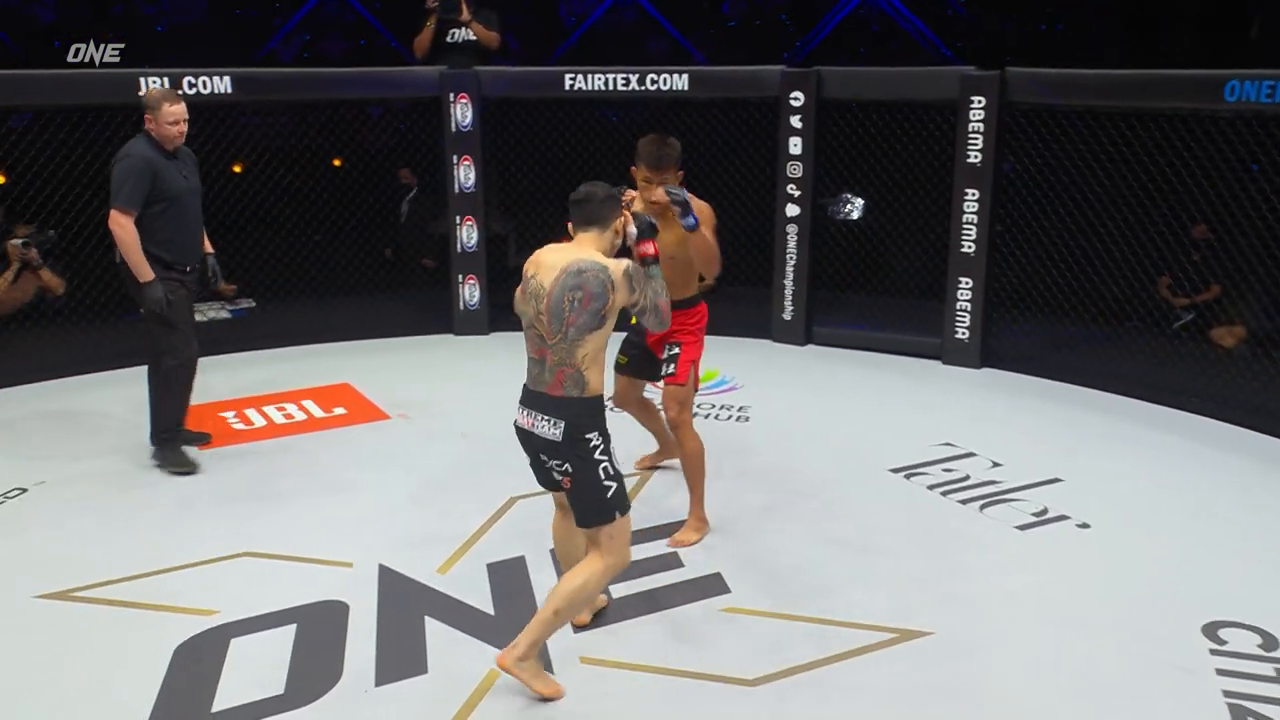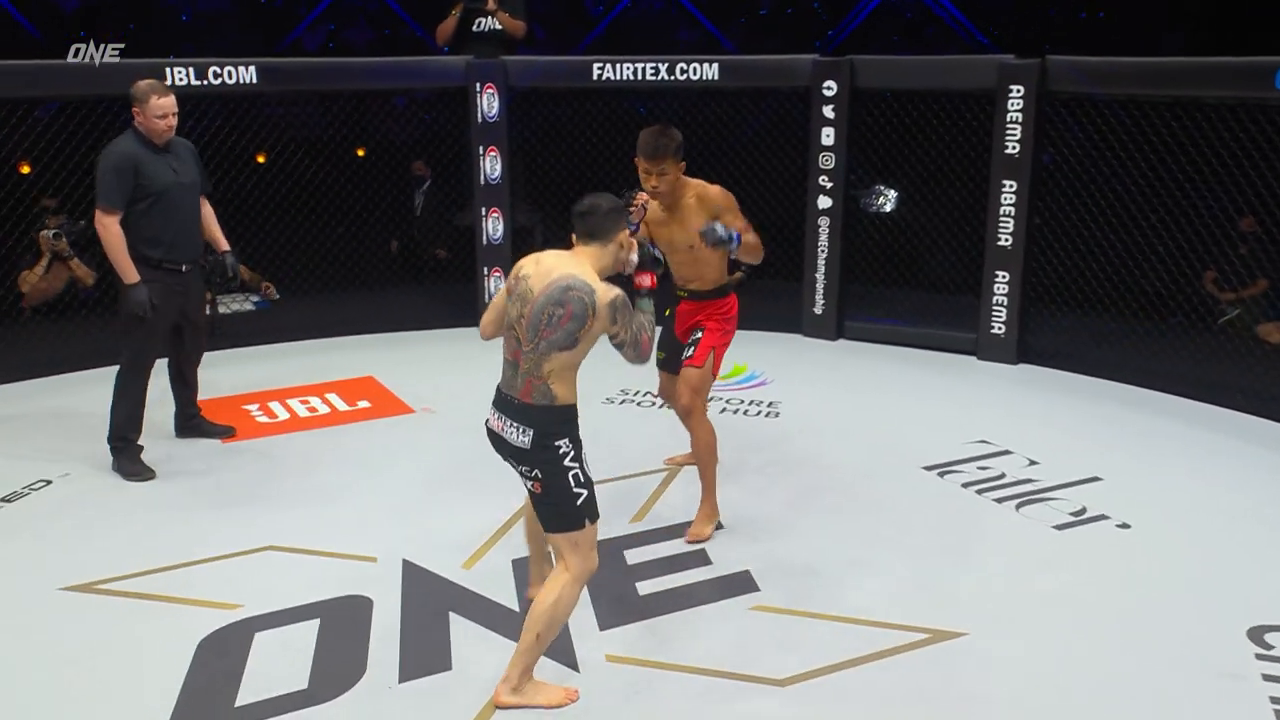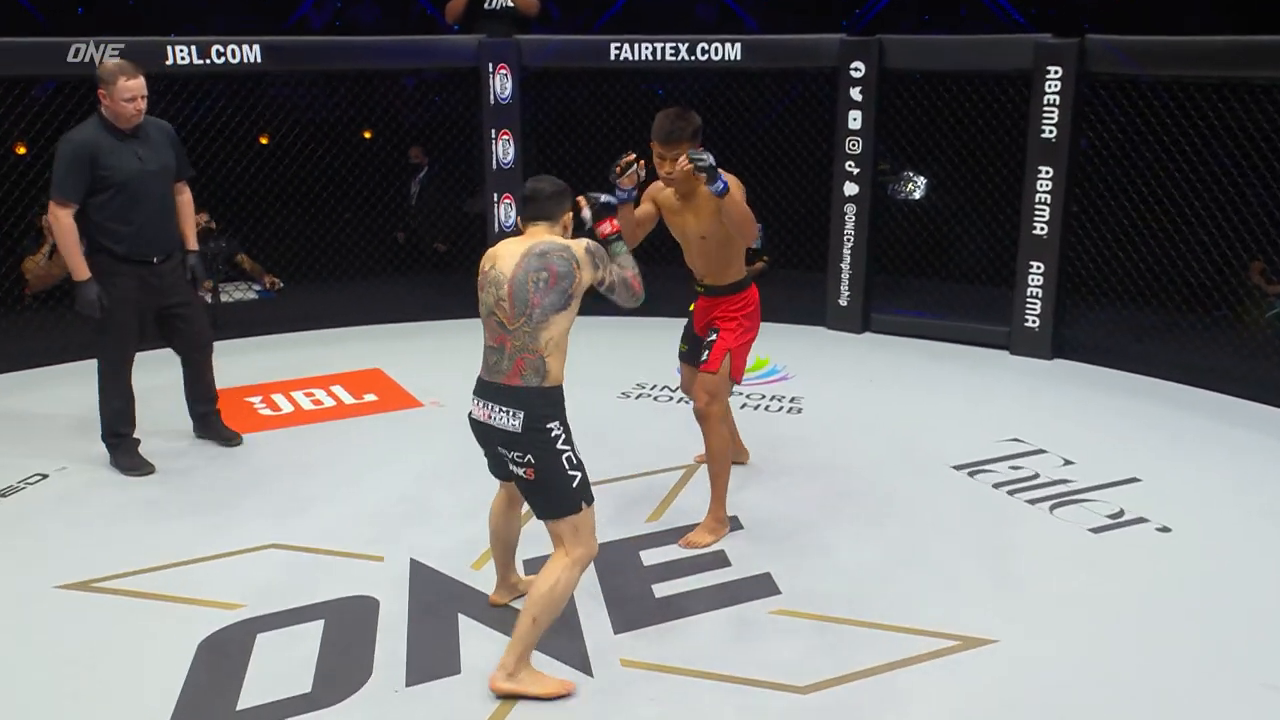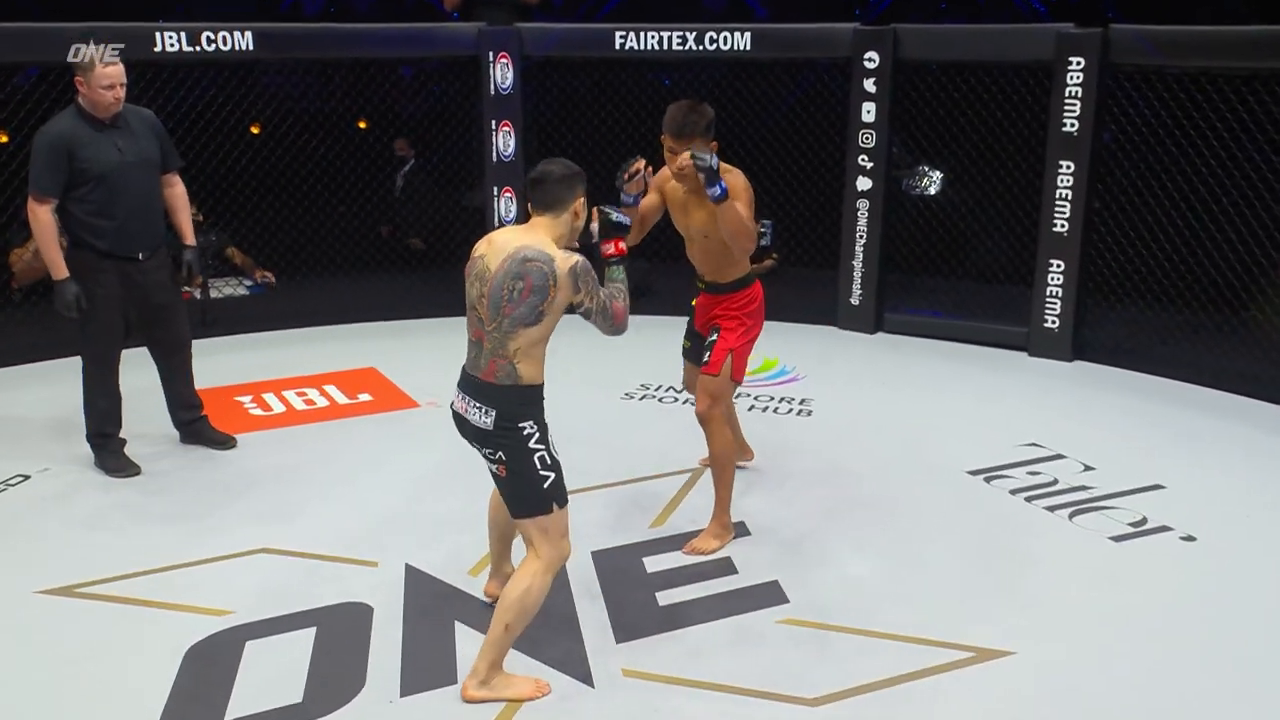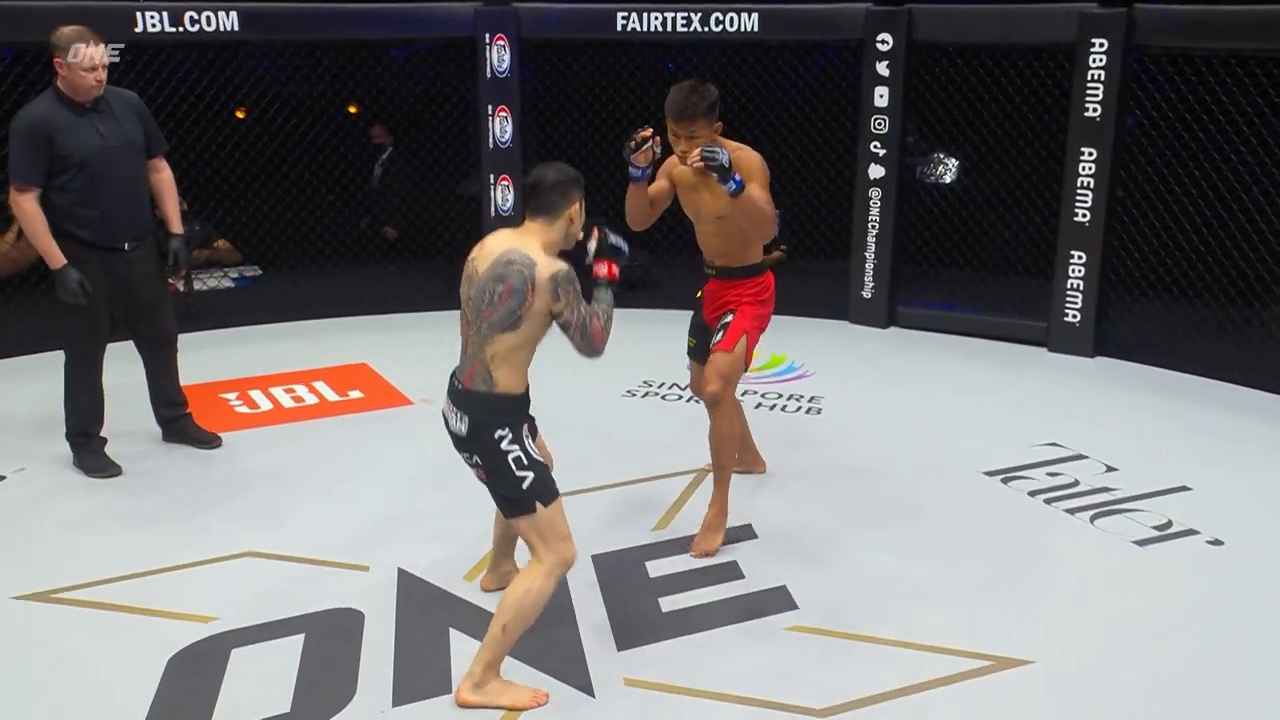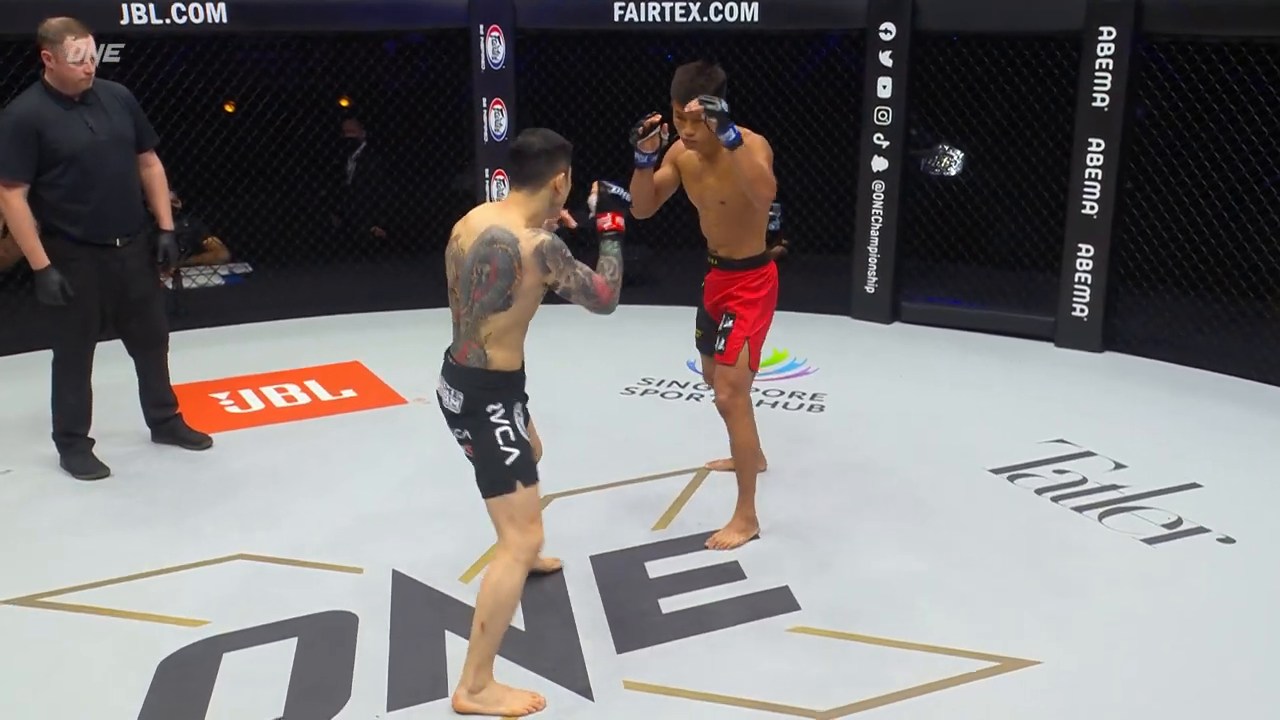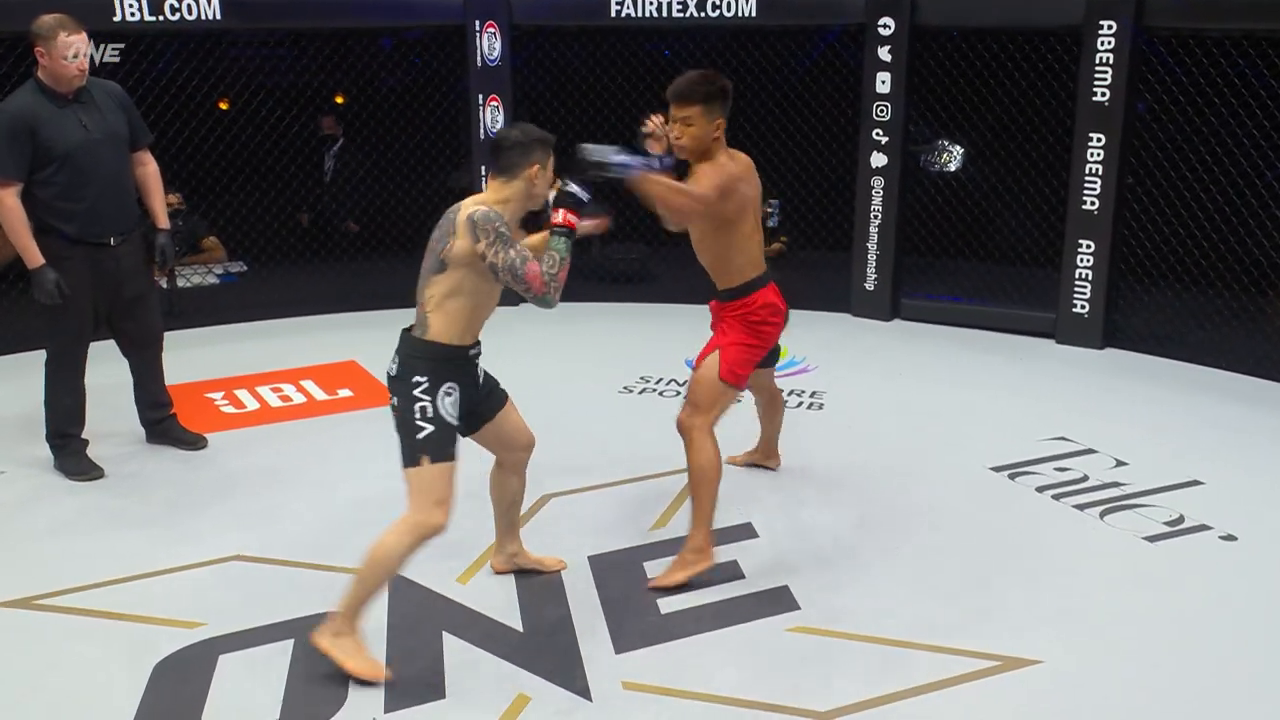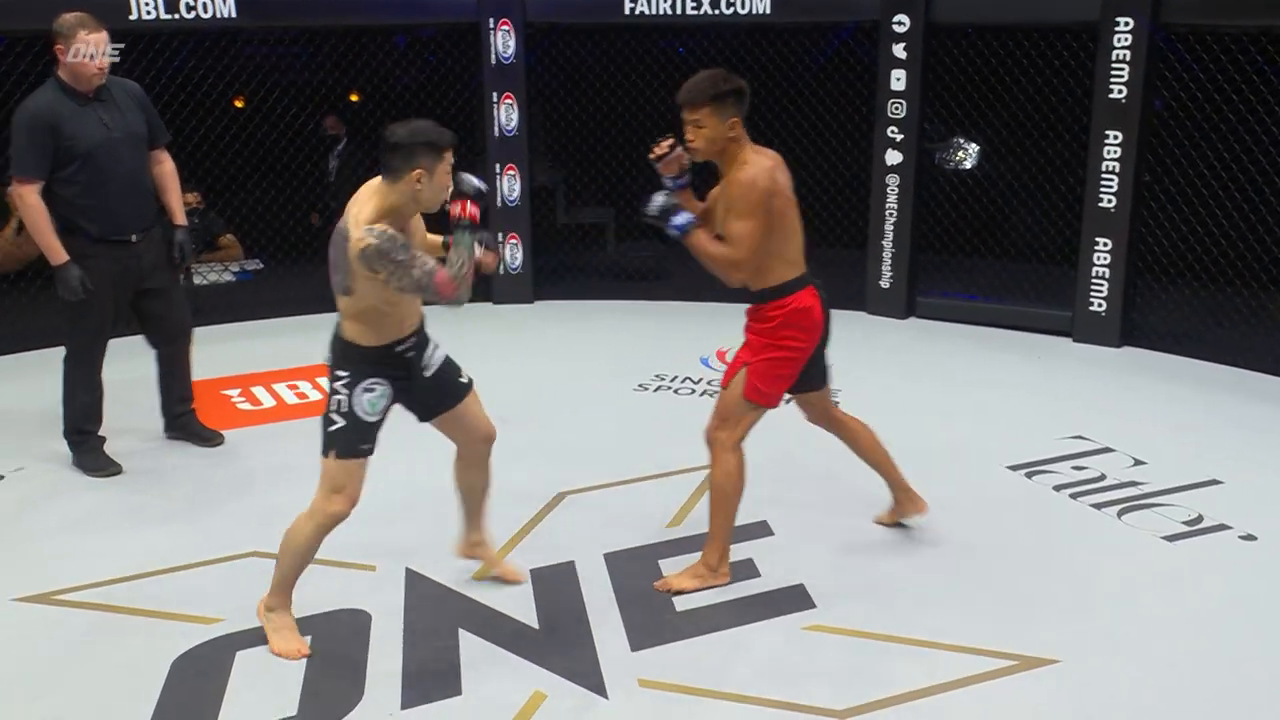
dt=0.3s
person 1, frame 1
left shoulder: (538, 261)
right shoulder: (618, 273)
right elbow: (659, 319)
right wrist: (649, 252)
left hip: (531, 415)
right hip: (576, 425)
left knee: (567, 505)
right knee: (611, 555)
left ankle: (581, 600)
right ankle: (522, 653)
person 1, frame 2
left shoulder: (529, 263)
right shoulder: (604, 297)
left elbow: (487, 331)
right elbow: (640, 352)
right wrist: (645, 282)
left hip: (502, 416)
right hip: (545, 431)
left knee: (543, 489)
right knee: (577, 565)
left ankle: (537, 578)
right ankle: (516, 684)
person 1, frame 3
left shoulder: (492, 257)
right shoulder: (578, 253)
right elbow: (633, 295)
right wrist: (609, 229)
left hip: (485, 406)
right hip: (534, 415)
left knee: (512, 489)
right knee: (577, 548)
left ankle: (506, 582)
right ankle: (513, 669)
person 1, frame 4
left shoulder: (489, 242)
right shoulder: (568, 267)
right elbow: (616, 323)
right wrist: (614, 250)
left hip: (470, 397)
right hip: (511, 414)
left knee: (515, 480)
right knee: (549, 553)
left ankle: (500, 576)
right ankle: (485, 675)
person 1, frame 5
left shoulder: (491, 243)
right shoulder: (554, 274)
right elbow: (593, 345)
right wrist: (606, 271)
left hip: (465, 401)
right hip: (493, 419)
left knee: (537, 464)
right knee: (556, 555)
left ankle: (500, 569)
right ankle: (480, 680)
person 1, frame 6
left shoulder: (471, 221)
right shoulder: (537, 248)
right elbow: (605, 299)
left wrist: (549, 223)
right wrist: (612, 226)
left hip: (470, 381)
right hip: (483, 396)
left knee: (525, 455)
right knee: (516, 538)
left ankle: (520, 556)
person 1, frame 7
left shoulder: (482, 208)
right shoulder: (484, 219)
left elbow: (518, 252)
right elbow: (545, 292)
left wrist: (560, 228)
right wrist: (565, 222)
left hip: (460, 363)
right hip: (428, 374)
left knee: (519, 446)
right knee: (426, 518)
left ankle: (508, 550)
right ankle: (339, 628)
person 1, frame 8
left shoulder: (392, 194)
right shoulder: (371, 241)
right elbow: (450, 288)
left wrist: (457, 244)
right wrist: (466, 215)
left hip: (414, 348)
right hip: (361, 368)
left knee: (479, 436)
right knee: (334, 504)
left ankle: (474, 540)
right ankle: (276, 604)
person 2, frame 1
left shoulder: (697, 209)
right shoulder: (631, 207)
left elbow: (711, 269)
left wrist: (687, 217)
left hip: (683, 319)
right hip: (646, 314)
left knee: (676, 414)
right knee: (625, 396)
left ankle: (697, 516)
right ankle: (667, 448)
person 2, frame 2
left shoulder: (711, 198)
right shoulder: (646, 206)
left elbow: (756, 254)
left wrist: (730, 237)
right wrist: (632, 227)
left hip: (714, 310)
right hip: (681, 305)
left knee: (690, 402)
right knee: (669, 392)
left ankle: (709, 511)
right ankle: (701, 451)
person 2, frame 3
left shoulder: (722, 182)
right shoulder: (658, 192)
left elbow: (748, 236)
right elbow: (625, 241)
left wrist: (717, 182)
right wrist: (624, 194)
left hip: (734, 305)
right hip: (703, 299)
left knee: (708, 403)
right knee: (693, 386)
left ankle: (717, 517)
right ankle: (734, 448)
person 2, frame 4
left shoulder: (733, 182)
right shoulder: (665, 179)
left elbow: (745, 246)
right elbow: (631, 233)
left wrist: (712, 187)
right wrist: (628, 194)
left hip: (737, 303)
right hip: (705, 295)
left knee: (709, 406)
right knee: (696, 383)
left ankle: (721, 522)
right ankle: (738, 449)
person 2, frame 5
left shoulder: (747, 160)
right shoulder: (676, 165)
left elbow: (765, 231)
right elbow: (638, 220)
left wrist: (729, 179)
right wrist: (638, 169)
left hip: (747, 290)
right hip: (711, 284)
left knee: (717, 390)
right knee: (703, 385)
left ankle: (718, 508)
right ankle: (748, 456)
person 2, frame 6
left shoulder: (751, 145)
right shoulder: (681, 152)
left elbow: (762, 197)
right elbow: (644, 207)
left wrist: (726, 132)
right wrist: (646, 153)
left hip: (751, 282)
right hip: (716, 275)
left knee: (730, 397)
right knee: (718, 379)
left ankle: (746, 514)
right ankle: (748, 454)
person 2, frame 7
left shoulder: (729, 168)
right shoulder: (692, 167)
left elbow: (685, 207)
right elbow: (676, 221)
left wrist: (627, 165)
right wrist: (657, 158)
left hip: (751, 311)
right hip: (745, 304)
left knee: (694, 421)
right knee: (760, 385)
left ankle: (698, 549)
right ankle: (768, 450)
person 2, frame 8
left shoulder: (751, 176)
right shoulder: (746, 169)
left elbow: (737, 270)
right elbow: (708, 225)
left wrist: (675, 224)
right wrist: (676, 181)
left hip: (781, 315)
right hip: (801, 308)
left knee: (723, 435)
right knee: (824, 413)
left ankle: (713, 563)
right ankle: (905, 499)
person 3, frame 1
left shoulder: (184, 155)
right shoulder: (137, 160)
right elbow: (120, 222)
left wrist: (206, 252)
right wrist: (148, 281)
left hip: (182, 273)
right hip: (157, 277)
left knee: (167, 352)
right knee: (181, 354)
left ankle: (165, 429)
right ankle: (168, 442)
person 3, frame 2
left shoulder: (184, 149)
right shoulder: (121, 156)
left elbow: (200, 203)
right elbow: (107, 222)
left wrist: (224, 249)
right wrist: (133, 282)
left hip: (189, 272)
right hip: (150, 279)
left knee: (189, 350)
right knee: (138, 362)
left ankle: (189, 419)
right ankle: (123, 448)
person 3, frame 3
left shoulder: (162, 132)
right shoulder: (81, 144)
left elbow: (181, 192)
right elbow: (60, 214)
left wrist: (192, 250)
right wrist: (82, 279)
left hip: (168, 264)
right hip: (116, 272)
left knee: (197, 340)
right knee: (117, 358)
left ankle: (206, 418)
right ankle: (120, 442)
person 3, frame 4
left shoulder: (145, 122)
right shoulder: (58, 136)
left elbow: (171, 183)
right elbow: (40, 209)
left wrist: (188, 242)
right wrist: (61, 277)
left hip: (153, 259)
right hip: (97, 267)
left knee: (175, 344)
right knee: (102, 357)
left ankle: (191, 423)
right ankle: (105, 444)
person 3, frame 5
left shoulder: (129, 104)
right shoulder: (36, 121)
left elbow: (158, 169)
right elbow: (23, 199)
left wrist: (176, 232)
right wrist: (60, 266)
left hip: (140, 250)
right hip: (84, 257)
left knee: (161, 338)
right knee: (85, 351)
left ankle: (175, 420)
right ankle: (85, 443)
person 3, frame 6
left shoulder: (118, 97)
left elbow: (149, 164)
left wrist: (166, 228)
right wrist: (41, 266)
left hip: (133, 246)
right hip: (74, 255)
left knee: (151, 337)
right knee: (74, 351)
left ankle: (164, 420)
right ankle: (73, 443)
person 3, frame 7
left shoulder: (111, 95)
left elbow: (143, 162)
left wrist: (162, 226)
left hip: (127, 246)
right hip: (68, 255)
left knee: (146, 337)
right knee: (68, 351)
left ankle: (159, 420)
right ankle: (66, 444)
person 3, frame 8
left shoulder: (130, 94)
right shoulder: (40, 112)
left elbow: (160, 161)
right elbow: (26, 193)
left wrist: (179, 222)
right wrist: (61, 262)
left hip: (149, 241)
right hip: (92, 252)
left knee: (175, 328)
right knee: (87, 347)
left ankle: (180, 419)
right ankle: (84, 441)
